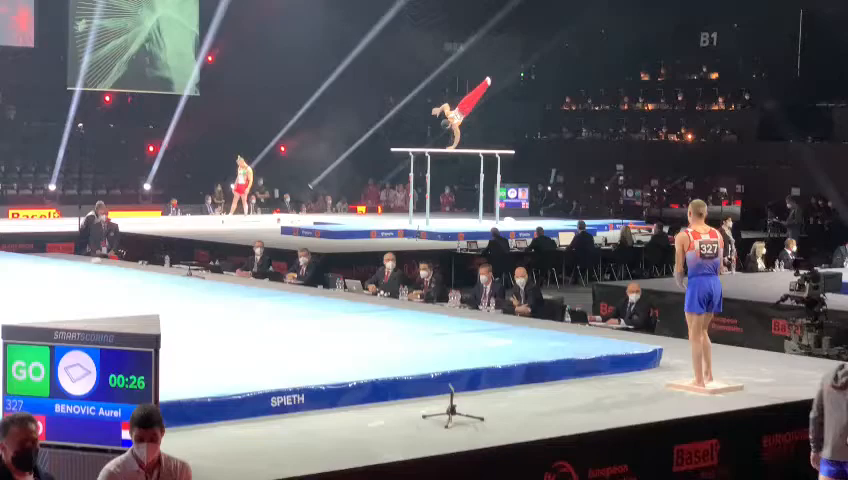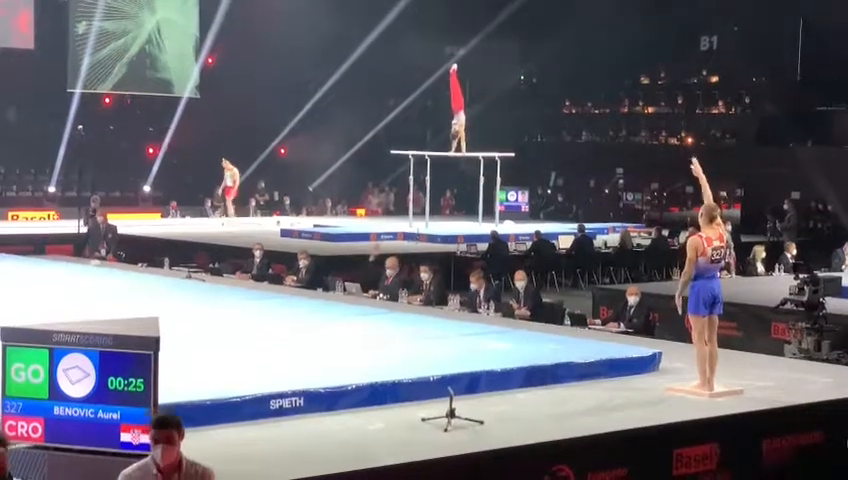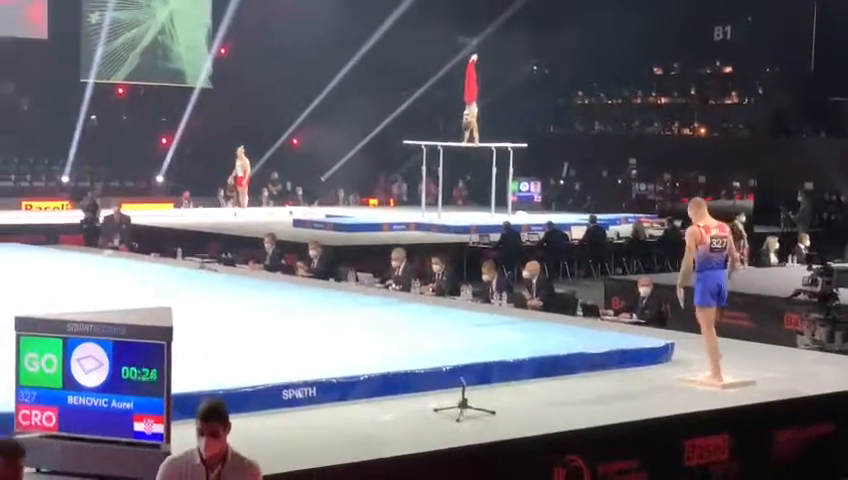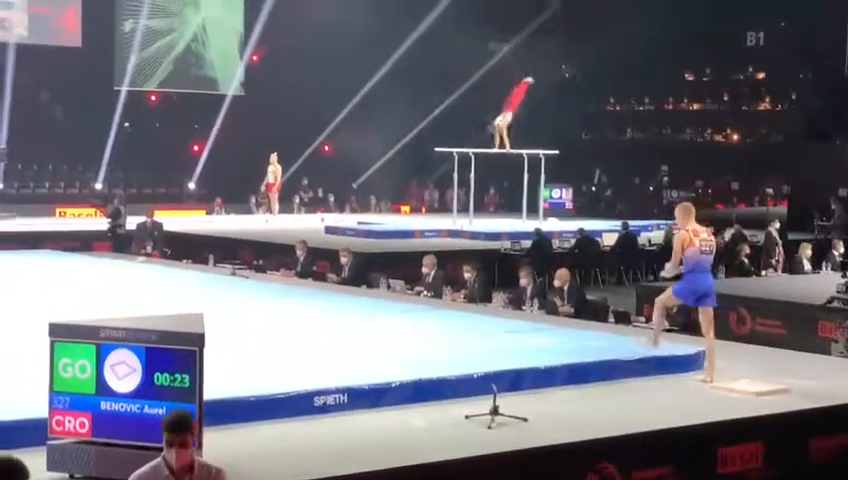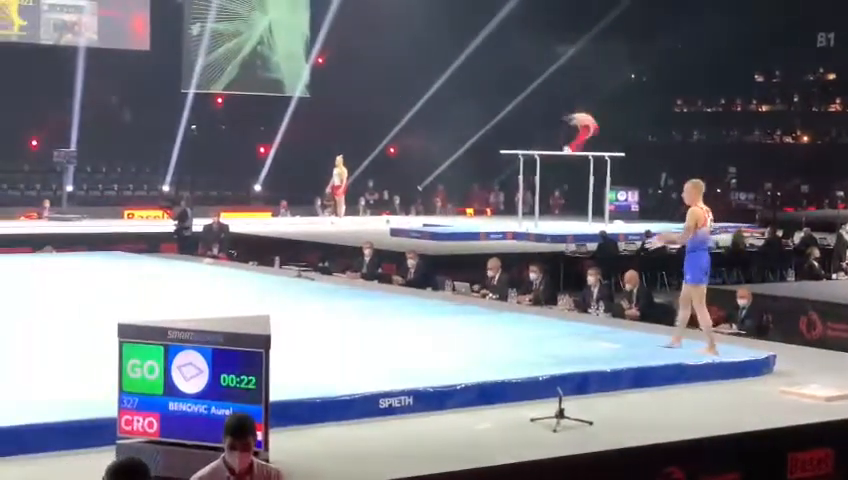
dt=1s
person 1, frame 1
left shoulder: (683, 236)
right shoulder: (716, 234)
left elbow: (679, 269)
right elbow: (719, 266)
left wrist: (681, 283)
left hip: (697, 284)
right hip: (715, 284)
left knee: (695, 335)
right knee: (702, 331)
left ankle: (699, 380)
right ankle: (708, 372)
person 1, frame 2
left shoulder: (695, 241)
right shoulder: (722, 233)
left elbow: (689, 273)
right elbow: (711, 203)
left wrist: (678, 293)
right wrist: (701, 176)
left hip: (701, 288)
right hip: (716, 286)
left knee: (699, 339)
right knee: (712, 339)
left ankle: (703, 383)
right ankle: (710, 381)
person 1, frame 3
left shoulder: (694, 230)
right shoulder: (724, 228)
left elbow: (688, 262)
right elbow: (734, 258)
left wrist: (679, 285)
left hip: (705, 278)
right hip: (721, 277)
left knee: (708, 328)
right knee: (703, 317)
left ankle: (716, 374)
right ankle: (715, 354)
person 1, frame 4
left shoulder: (682, 234)
right shoulder: (709, 234)
left elbow: (674, 263)
left wrist: (668, 272)
right wrist: (679, 269)
left hip: (692, 281)
right hip: (708, 280)
left knee: (660, 303)
right knee: (708, 329)
left ankle: (655, 341)
right ankle: (710, 372)
person 1, frame 5
left shoulder: (694, 212)
right shoulder: (706, 211)
left elbow: (684, 239)
left wrist: (665, 238)
right wrist: (667, 239)
left hip: (695, 258)
right hip: (701, 256)
left knee: (699, 306)
right knee: (684, 301)
left ankle: (711, 347)
right ankle: (676, 339)
